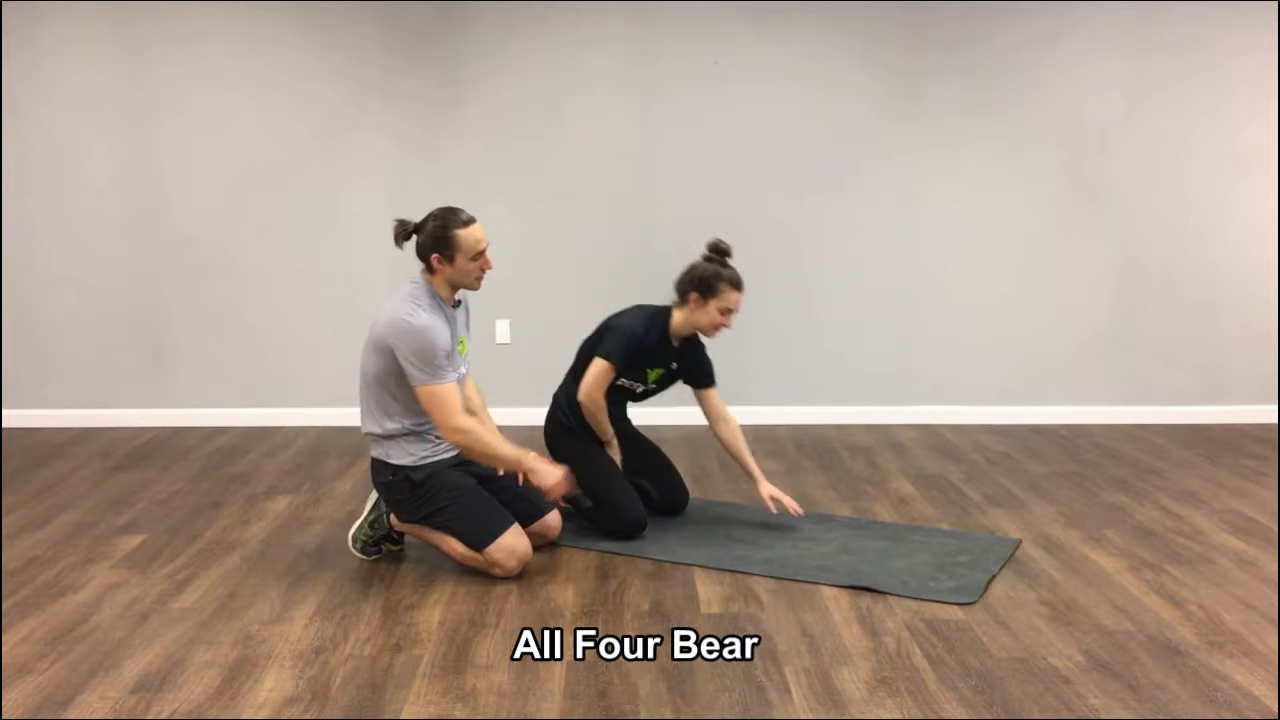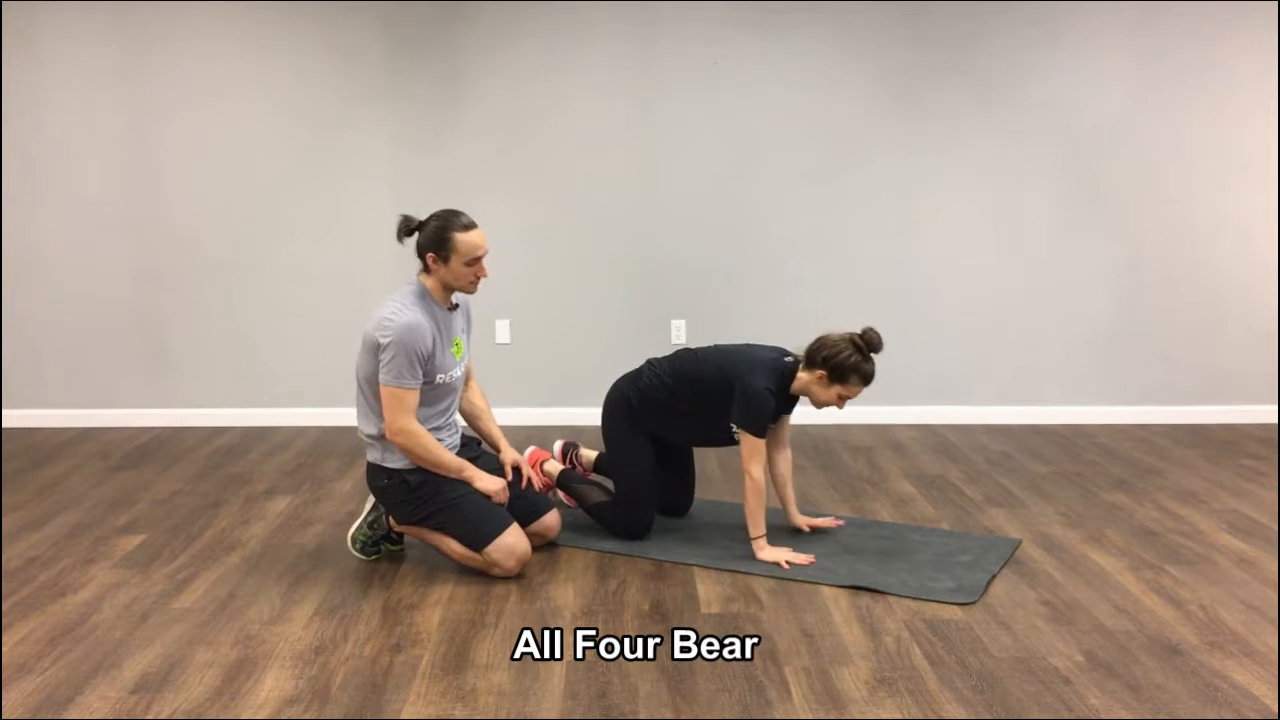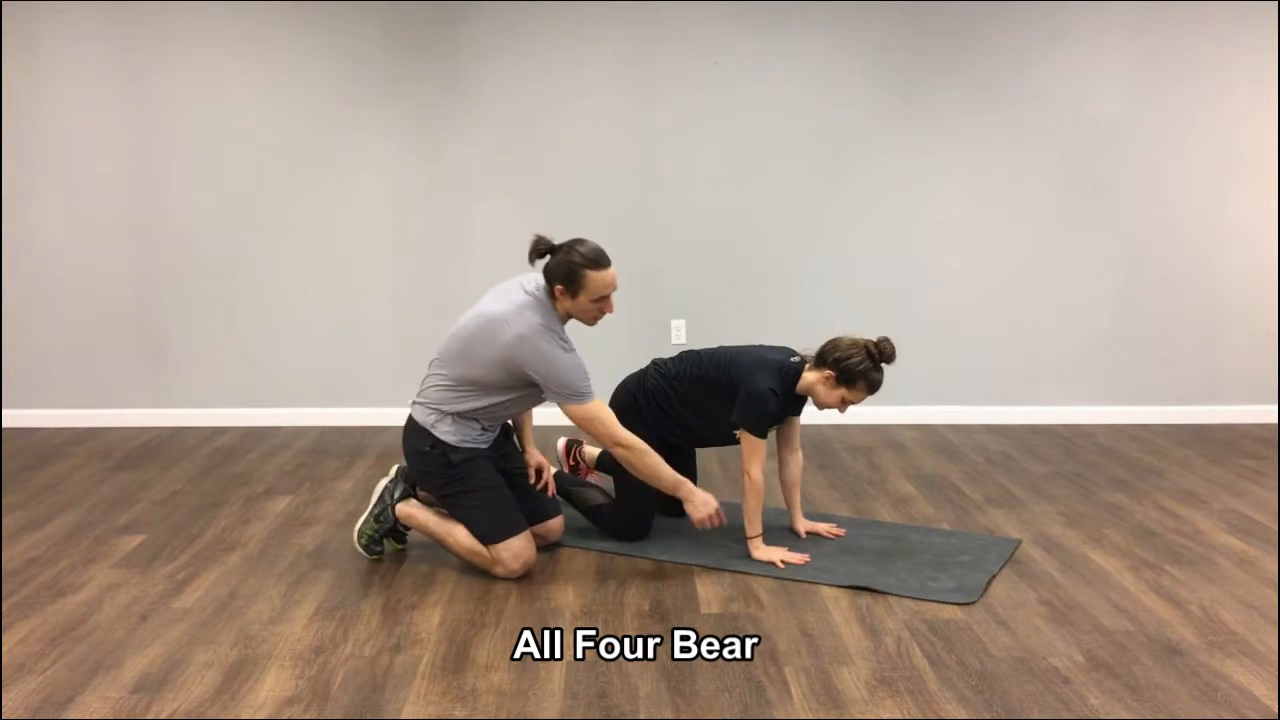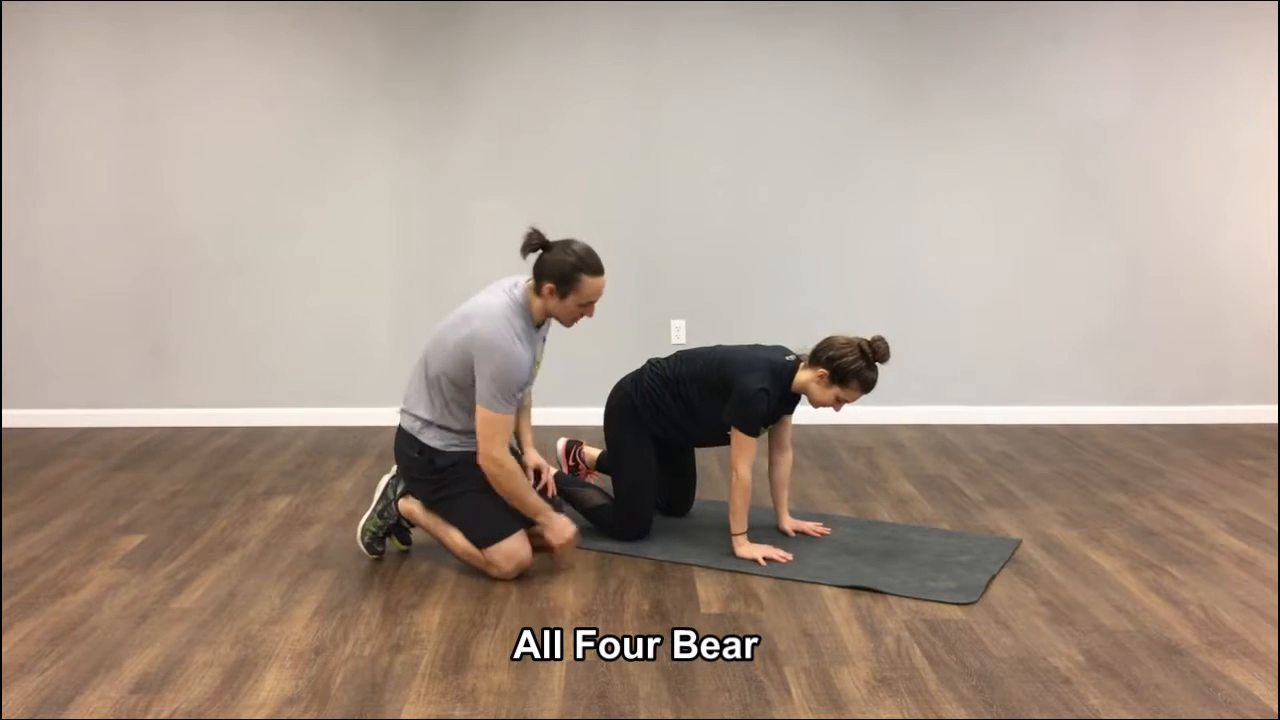
dt=1s
person 1, frame 1
left shoulder: (455, 300)
right shoulder: (418, 322)
right elbow: (453, 426)
left wrist: (494, 443)
right wrist: (531, 465)
left hip: (452, 449)
right hip: (414, 465)
left knee: (547, 527)
right knee: (511, 556)
left ankle: (422, 515)
right ankle: (396, 520)
person 1, frame 2
left shoulder: (458, 303)
right shoulder: (406, 325)
right elbow: (401, 431)
left wrist: (502, 446)
right wrist: (473, 476)
left hip: (453, 447)
right hip: (408, 469)
left knee: (547, 525)
right knee: (510, 555)
left ankle: (421, 514)
right ankle: (396, 519)
person 1, frame 3
left shoulder: (531, 288)
right shoulder: (544, 345)
right elbow: (619, 442)
left wrist: (527, 446)
right wrist: (687, 493)
left hip: (485, 431)
right hip: (443, 442)
left knee: (549, 529)
right knee: (514, 559)
left ankle: (426, 489)
right ankle: (402, 509)
person 1, frame 4
left shoulder: (529, 299)
right shoulder: (504, 342)
right elbow: (492, 458)
left wrist: (527, 447)
right wrist: (547, 518)
left hip: (477, 435)
right hip: (435, 448)
left knee: (548, 531)
right knee: (510, 560)
left ankle: (431, 495)
right ankle: (405, 505)
person 2, frame 1
left shoulder: (691, 351)
right shoulder: (635, 329)
left elbow: (720, 420)
right elbow: (588, 394)
left wrist: (760, 481)
right wrist: (610, 445)
left hip: (614, 426)
right hip: (571, 425)
left knee: (673, 500)
right knee: (628, 521)
person 2, frame 2
left shoulder: (788, 374)
right shoulder: (759, 385)
left elbow: (779, 449)
right elbow: (753, 471)
left wrist: (794, 514)
right wrist: (760, 545)
left hip: (663, 415)
right hip: (630, 409)
left knee: (677, 505)
right knee: (634, 524)
left ankle: (577, 457)
right ankle: (549, 468)
person 2, frame 3
left shoulder: (795, 375)
right shoulder: (764, 386)
left elbow: (790, 452)
right elbow: (752, 471)
left wrist: (798, 517)
right wrist: (756, 545)
left hip: (668, 415)
right hip: (637, 408)
left knee: (675, 506)
right knee: (632, 526)
left ankle: (581, 455)
right ankle: (549, 479)
person 2, frame 4
left shoulder: (789, 375)
right shoulder: (757, 386)
left elbow: (781, 451)
right elbow: (741, 470)
left wrist: (784, 517)
right wrist: (741, 542)
left hip: (667, 417)
right hip: (634, 410)
left knee: (677, 505)
right knee: (632, 526)
left ankle: (583, 456)
right ankle: (550, 480)
